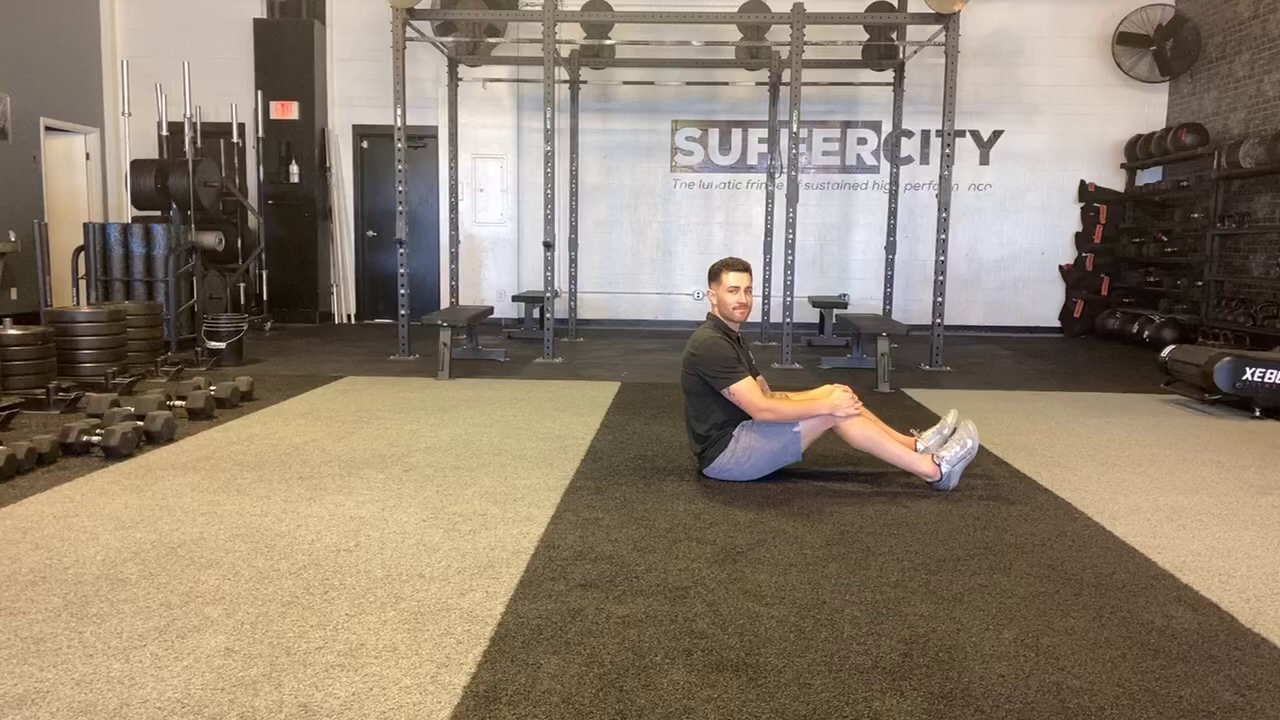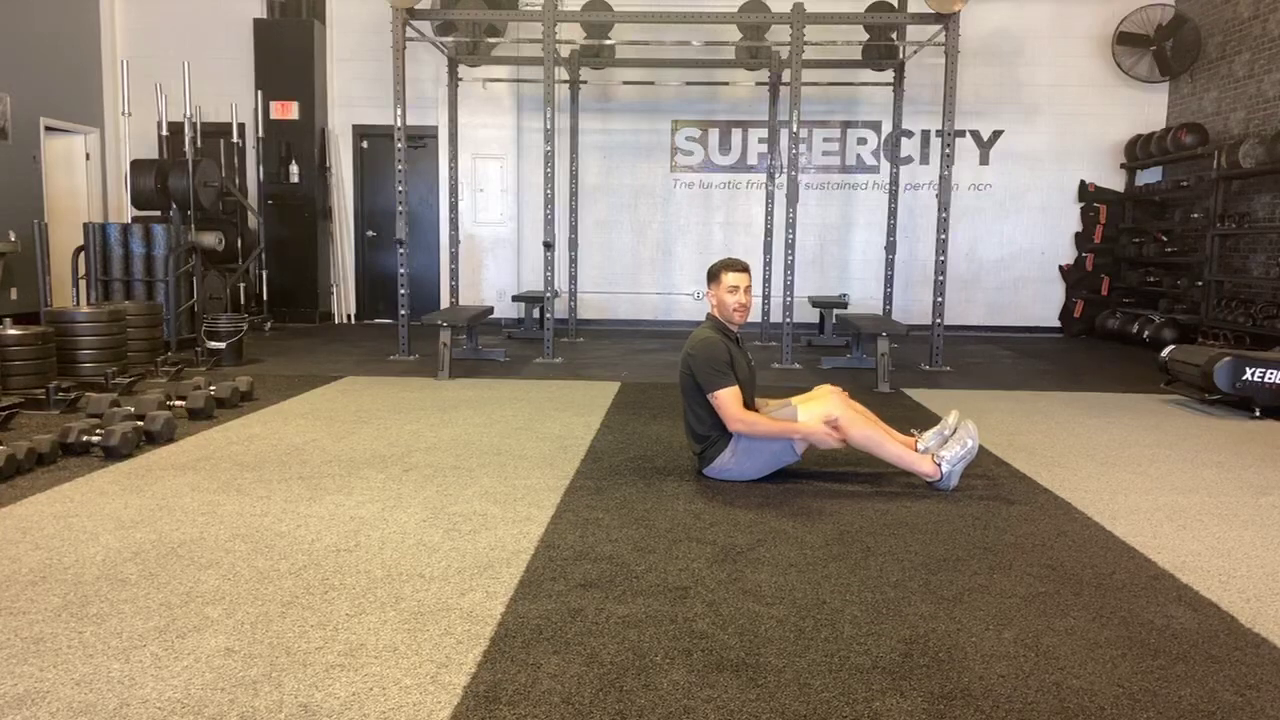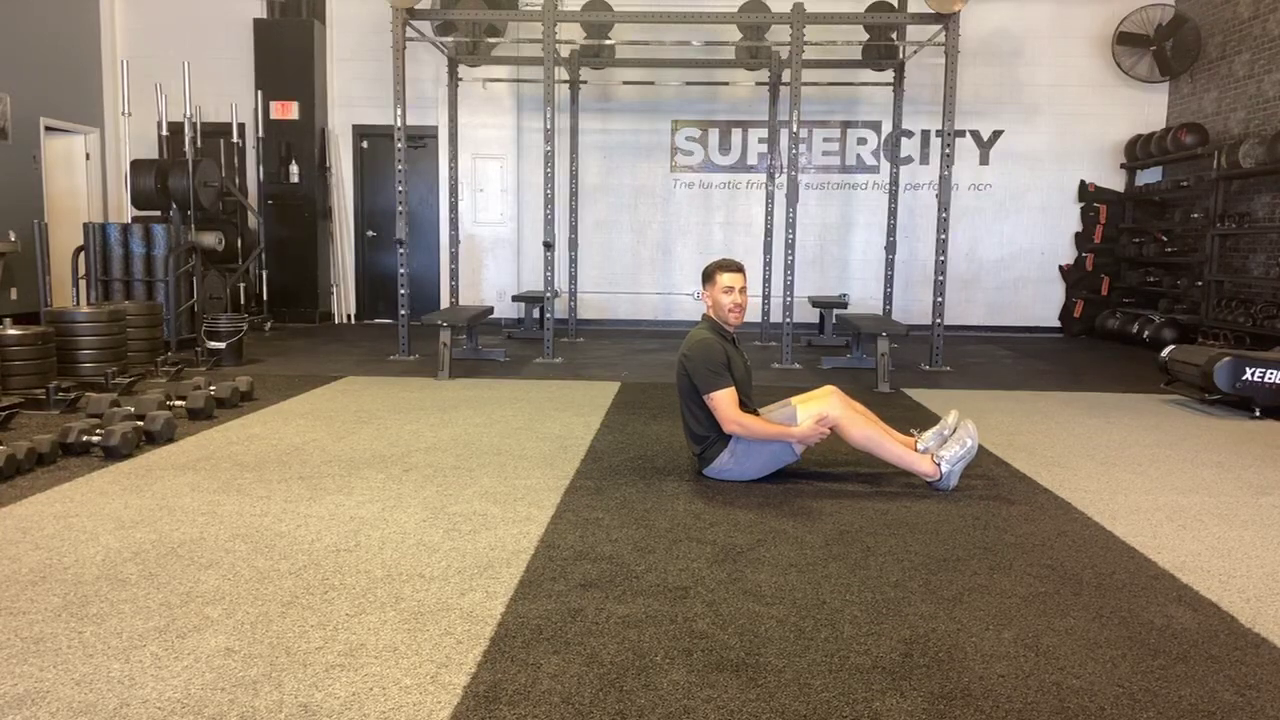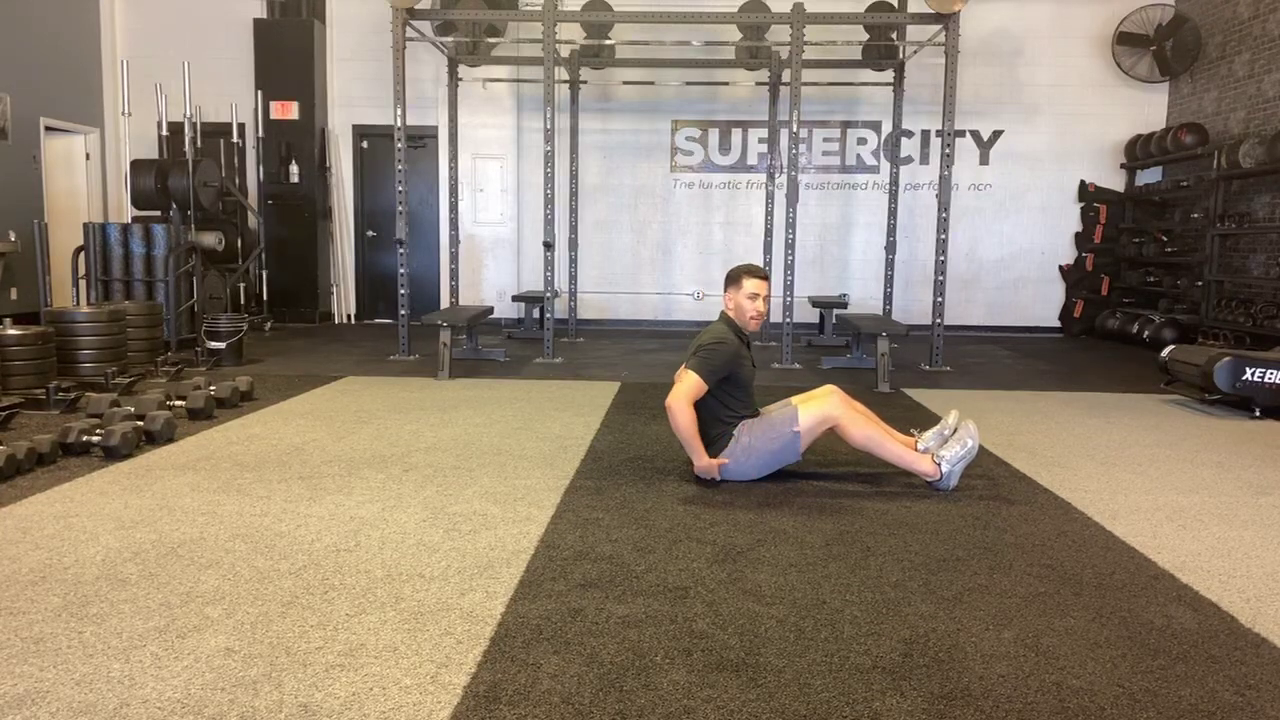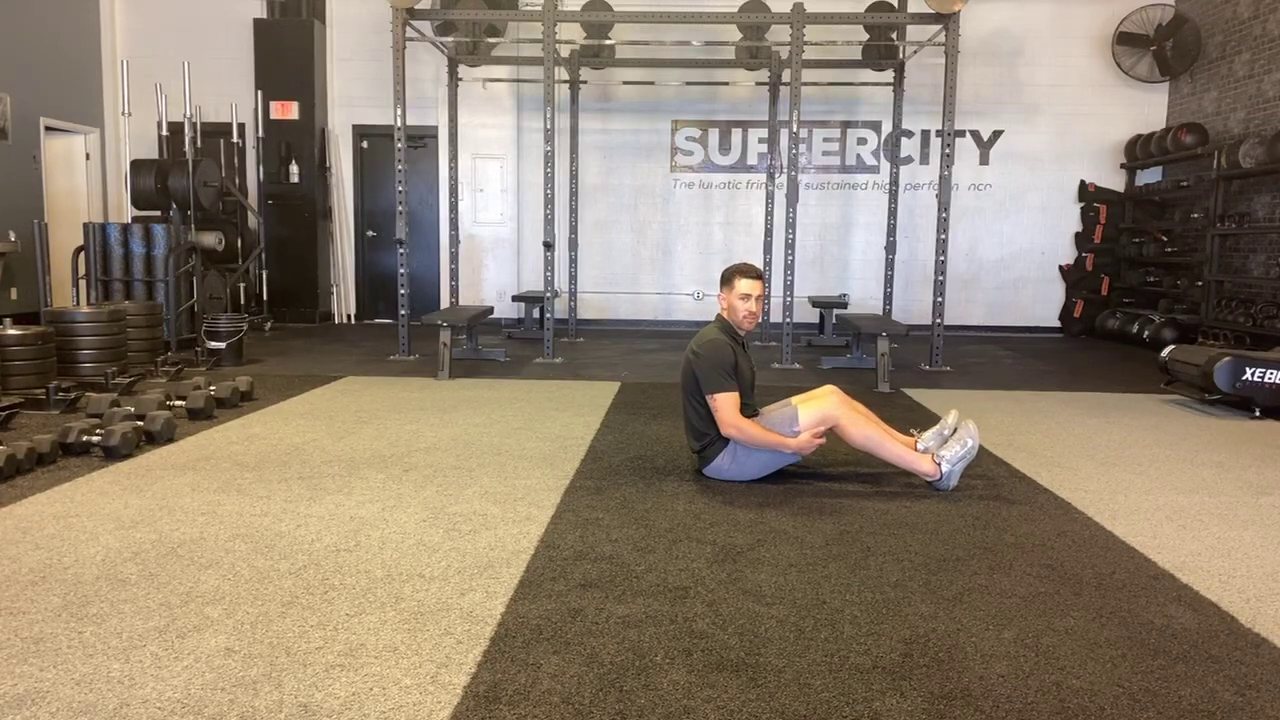
dt=1s
person 1, frame 1
left shoulder: (731, 338)
right shoulder: (710, 345)
left elbow: (766, 396)
right elbow: (762, 409)
left wrist: (827, 397)
right wrist: (826, 405)
left hip: (738, 438)
right hip: (725, 453)
left knee: (832, 395)
right knee: (831, 410)
left ankle: (915, 445)
right ankle: (933, 469)
person 1, frame 2
left shoulder: (728, 339)
right shoulder: (709, 345)
right elbow: (737, 421)
left wrist: (807, 400)
right wrist: (803, 431)
left hip: (736, 442)
right hip: (725, 454)
left knee: (829, 395)
right knee: (832, 407)
left ankle: (915, 446)
right ankle: (932, 469)
person 1, frame 3
left shoulder: (722, 338)
right shoulder: (705, 347)
right elbow: (732, 422)
left wrist: (796, 426)
right wrist: (797, 434)
left hip: (737, 441)
right hip: (726, 454)
left knee: (830, 394)
right knee: (831, 408)
left ankle: (915, 445)
right ankle: (932, 469)
person 1, frame 4
left shoulder: (727, 336)
right shoulder: (722, 344)
left elbow: (681, 376)
right elbow: (677, 401)
right wrist: (701, 460)
left hip: (737, 432)
right hip: (729, 451)
left knee: (831, 394)
right knee: (833, 407)
left ankle: (915, 446)
right ankle: (933, 468)
person 1, frame 5
left shoulder: (730, 339)
right shoulder: (715, 347)
right elbow: (730, 425)
right wrist: (792, 445)
left hip: (737, 440)
right hip: (725, 454)
left knee: (830, 394)
right knee: (832, 407)
left ankle: (916, 445)
right ankle: (933, 468)
